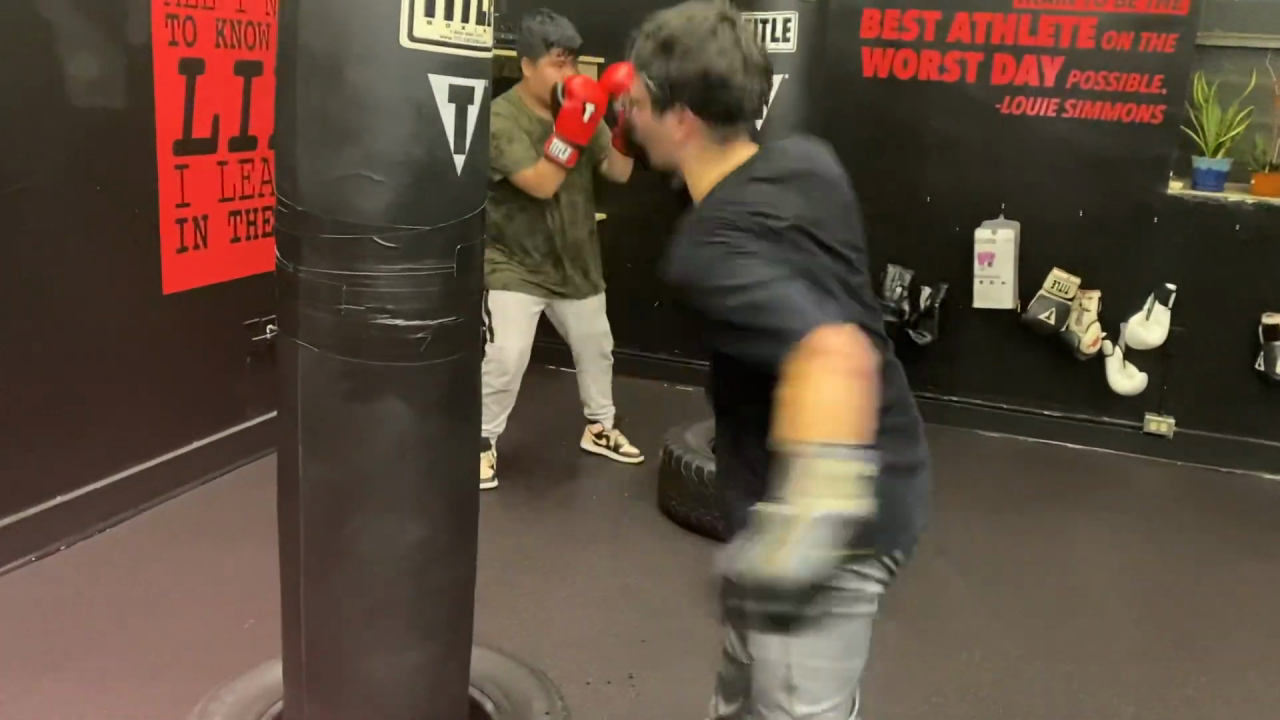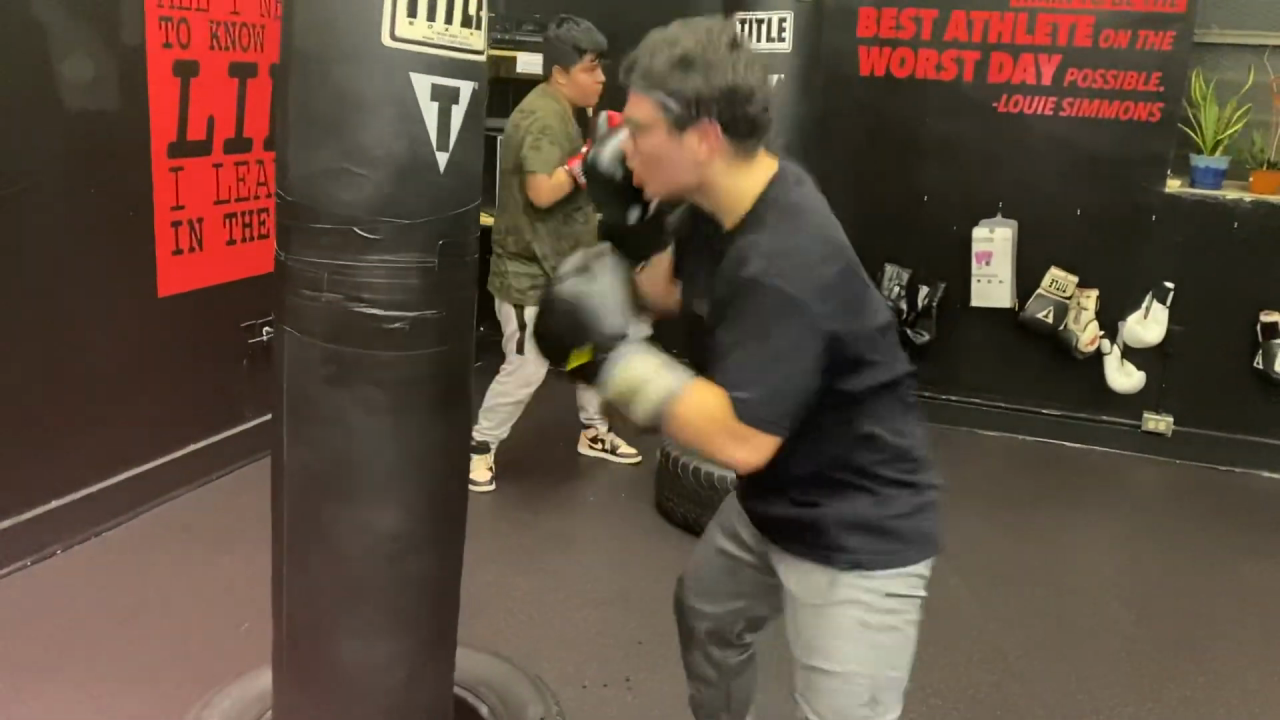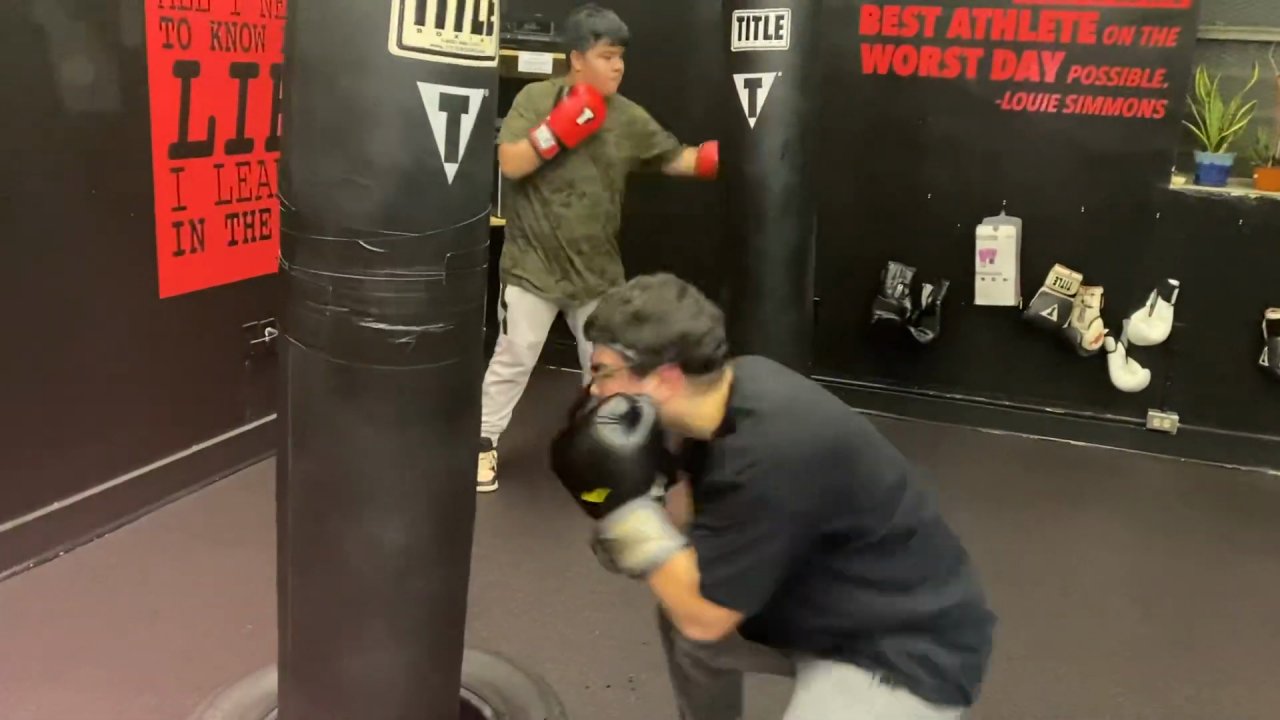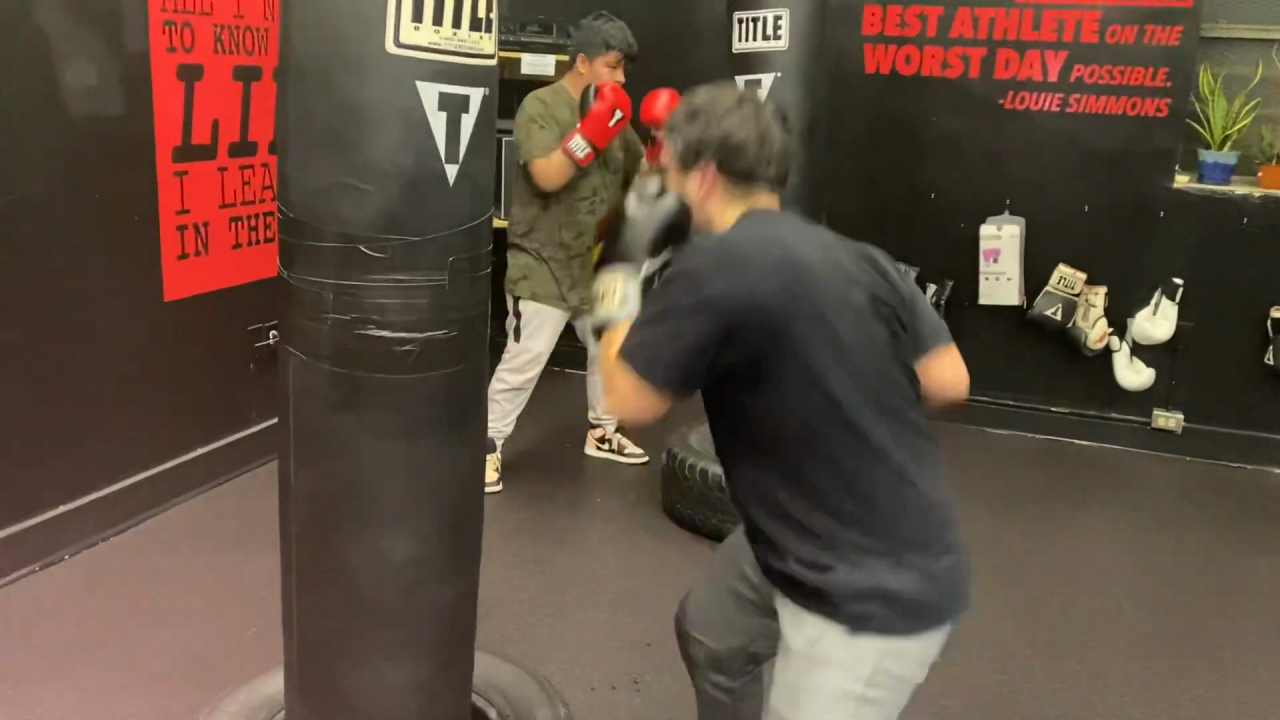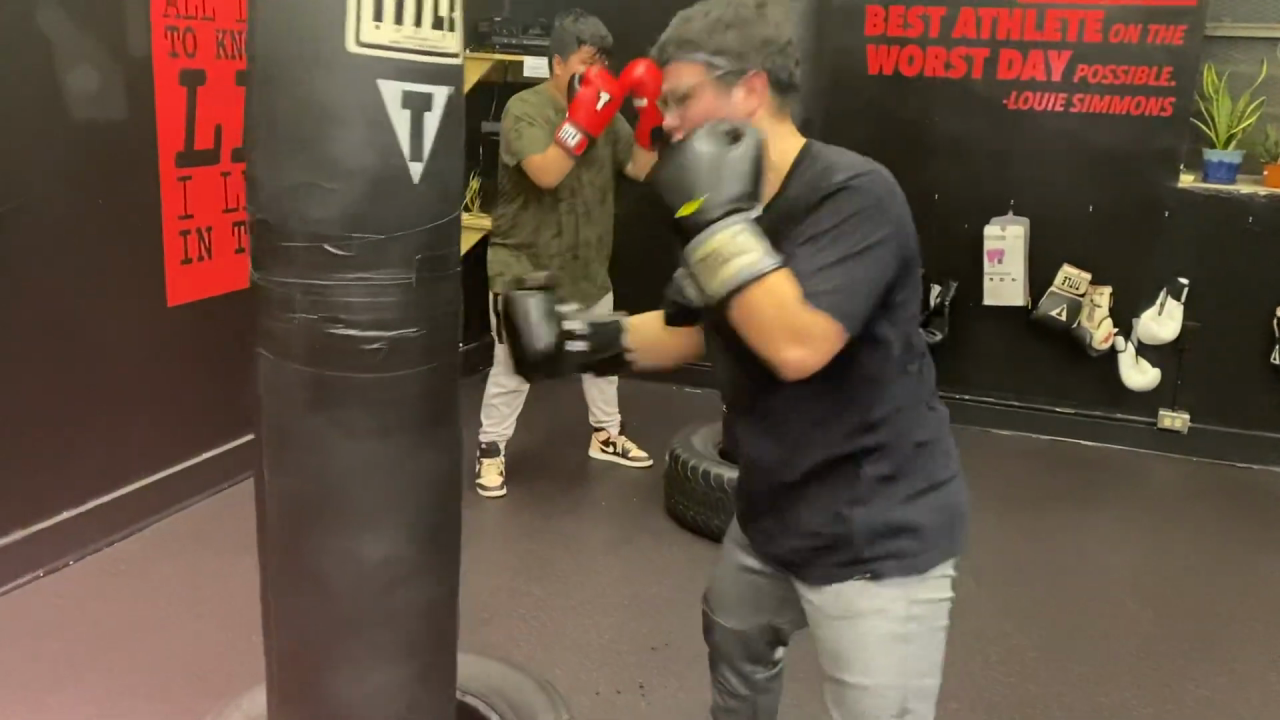
dt=0.3s
person 1, frame 1
left shoulder: (717, 246)
right shoulder: (805, 161)
left elbow: (835, 353)
left wrist: (806, 521)
left hip: (840, 506)
right knee: (746, 600)
person 1, frame 2
left shoulder: (779, 267)
right shoulder: (759, 183)
left elbow: (742, 443)
right elbow: (664, 285)
left wrist: (614, 356)
left hip: (860, 525)
right hip: (775, 500)
right knee: (709, 610)
person 1, frame 3
left shoulder: (762, 455)
right shoulder: (743, 385)
left elbow: (703, 614)
right elbow: (686, 520)
left wrist: (620, 500)
right wrist: (613, 488)
left hip: (909, 654)
right knee: (684, 632)
person 1, frame 4
left shoulder: (737, 256)
right shoulder: (857, 259)
left elbow: (629, 400)
right elbow: (948, 381)
left hip: (878, 585)
right knee: (706, 632)
person 1, frame 5
left shoulder: (853, 192)
right shoulder: (719, 205)
left elbow: (797, 346)
right elbow: (691, 331)
left wrist: (715, 219)
right wrist: (588, 337)
left hip: (883, 530)
right hip: (775, 509)
right knee: (735, 631)
person 2, frame 1
left shoulder: (580, 106)
right shoulder: (500, 118)
left elbow: (621, 172)
right elbow: (541, 185)
right wrist: (571, 130)
left hip: (575, 262)
right hip: (512, 264)
left knee: (596, 346)
right knee: (506, 358)
left ankle: (599, 427)
right ankle: (481, 442)
person 2, frame 2
left shoulder: (560, 112)
right shoulder: (541, 117)
right elbow: (542, 192)
right wrist: (590, 159)
right hip: (531, 275)
right knee: (525, 371)
left ankle: (594, 431)
right ankle: (480, 445)
person 2, frame 3
left shoulder: (626, 113)
right shoulder: (537, 98)
left elbow: (675, 159)
right elbow: (510, 165)
left wrist: (713, 159)
right wrist: (560, 127)
left hip: (596, 264)
right hip: (533, 262)
right knee: (514, 357)
right ankle: (484, 443)
person 2, frame 4
left shoulder: (613, 110)
right shoulder: (541, 106)
left elbow: (639, 171)
right elbow: (547, 177)
right wrist: (591, 129)
left hip: (600, 264)
right hip: (543, 266)
right knee: (525, 361)
left ankle: (601, 432)
right ankle: (488, 447)
person 2, frame 5
left shoulder: (604, 111)
right shoulder: (524, 108)
left elbow: (640, 169)
right elbow: (547, 174)
left wrist: (647, 118)
right wrist: (582, 120)
left hip: (586, 265)
right hip: (524, 264)
right knee: (514, 365)
left ankle: (605, 434)
right ankle: (490, 450)
